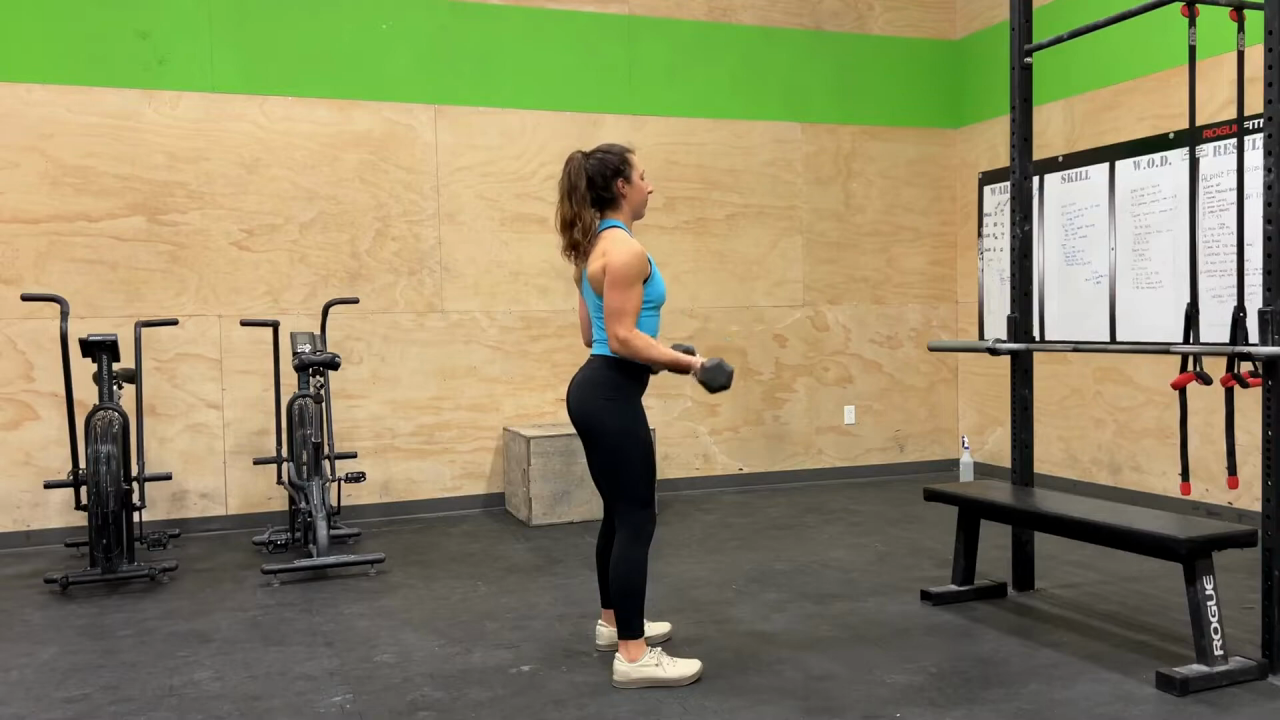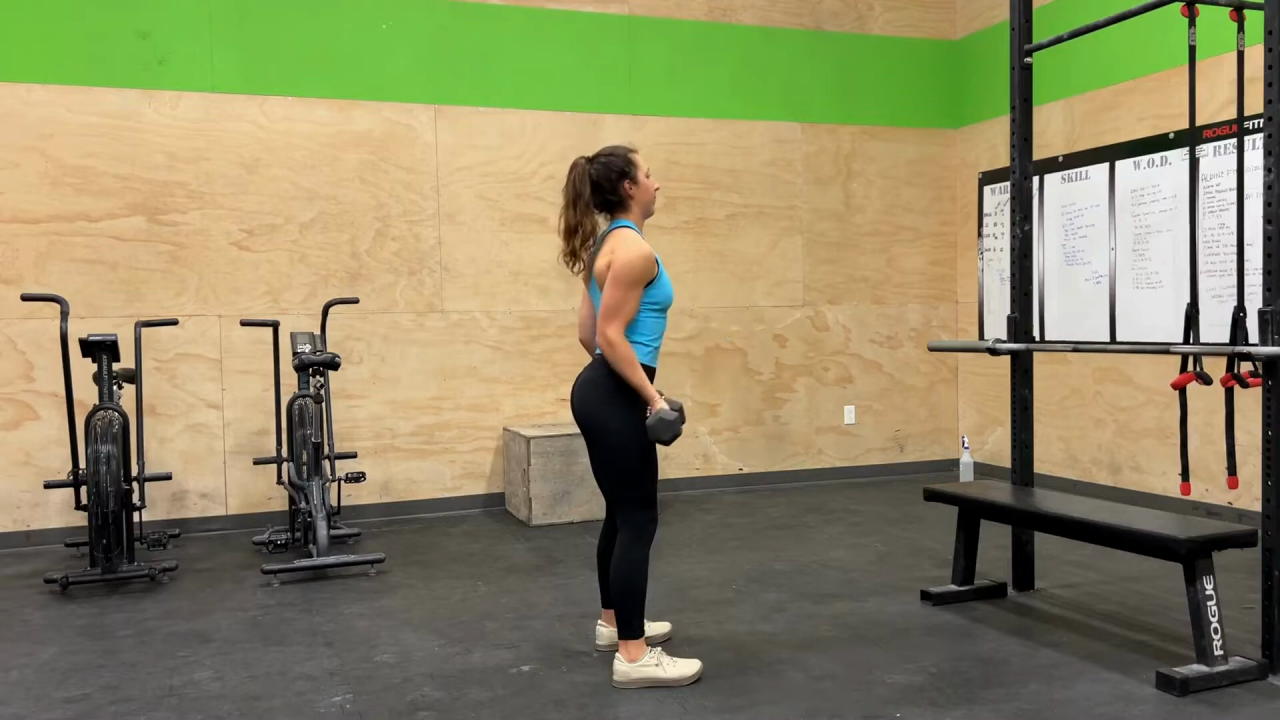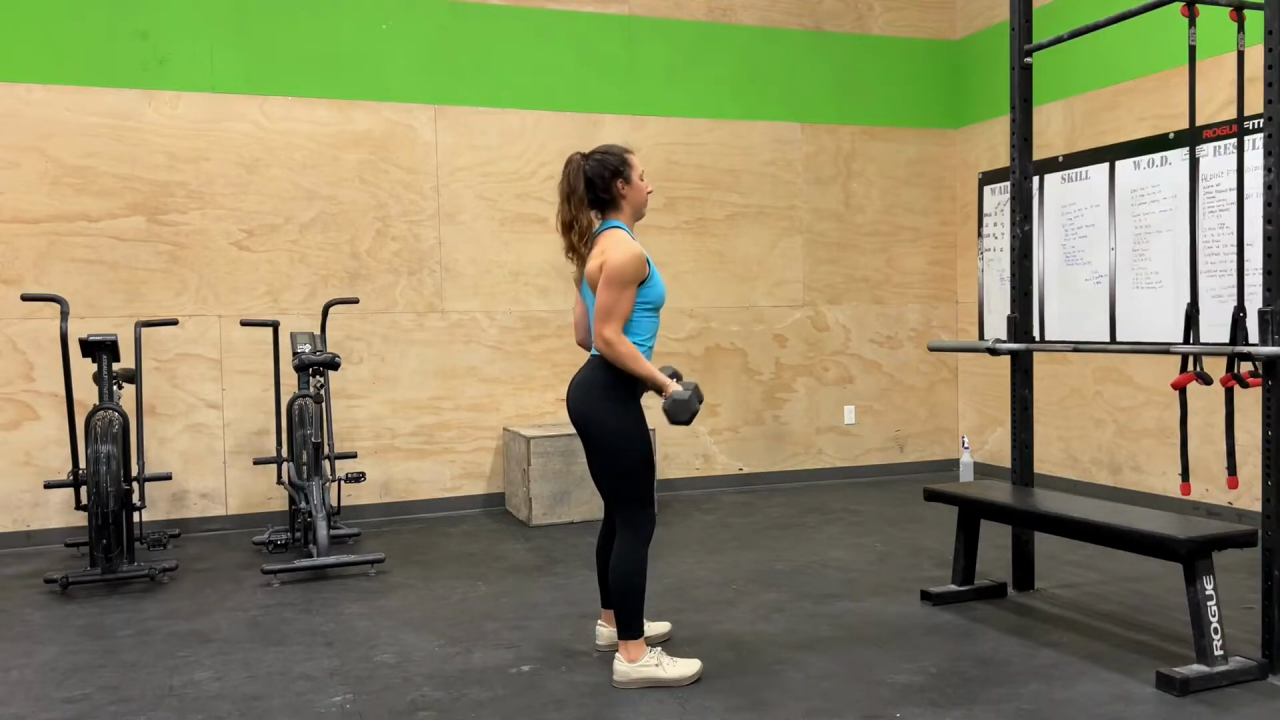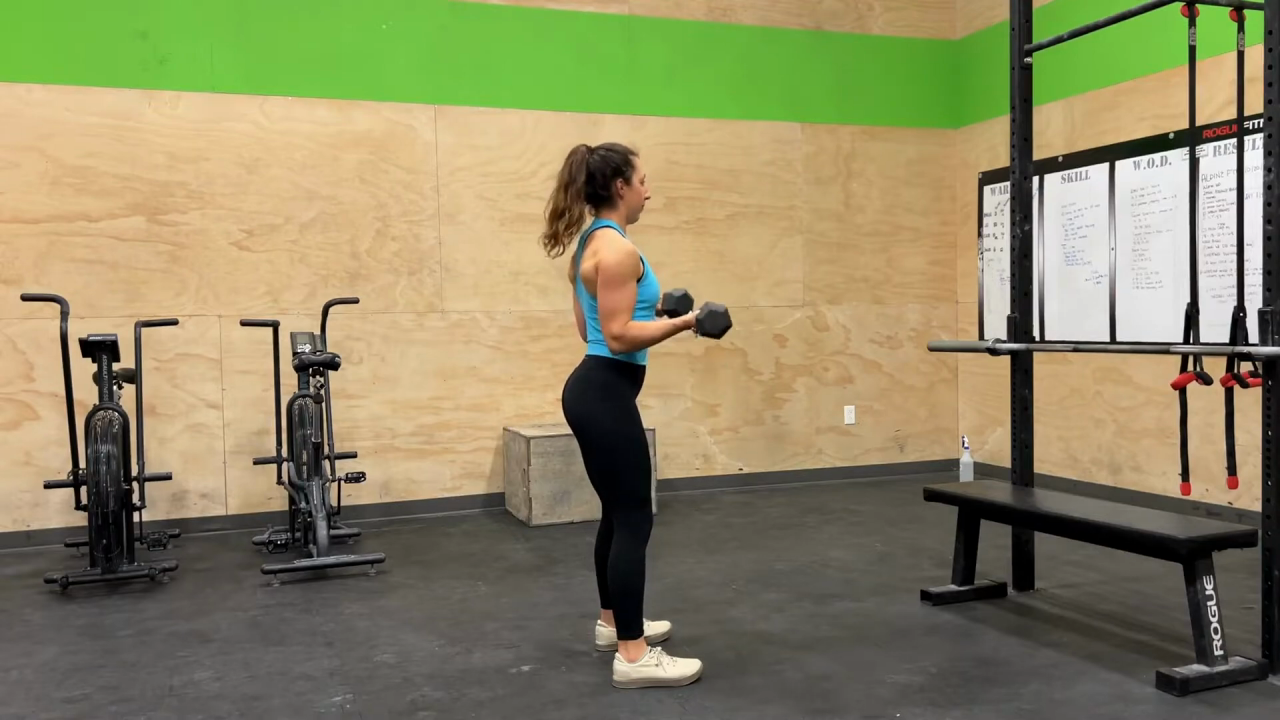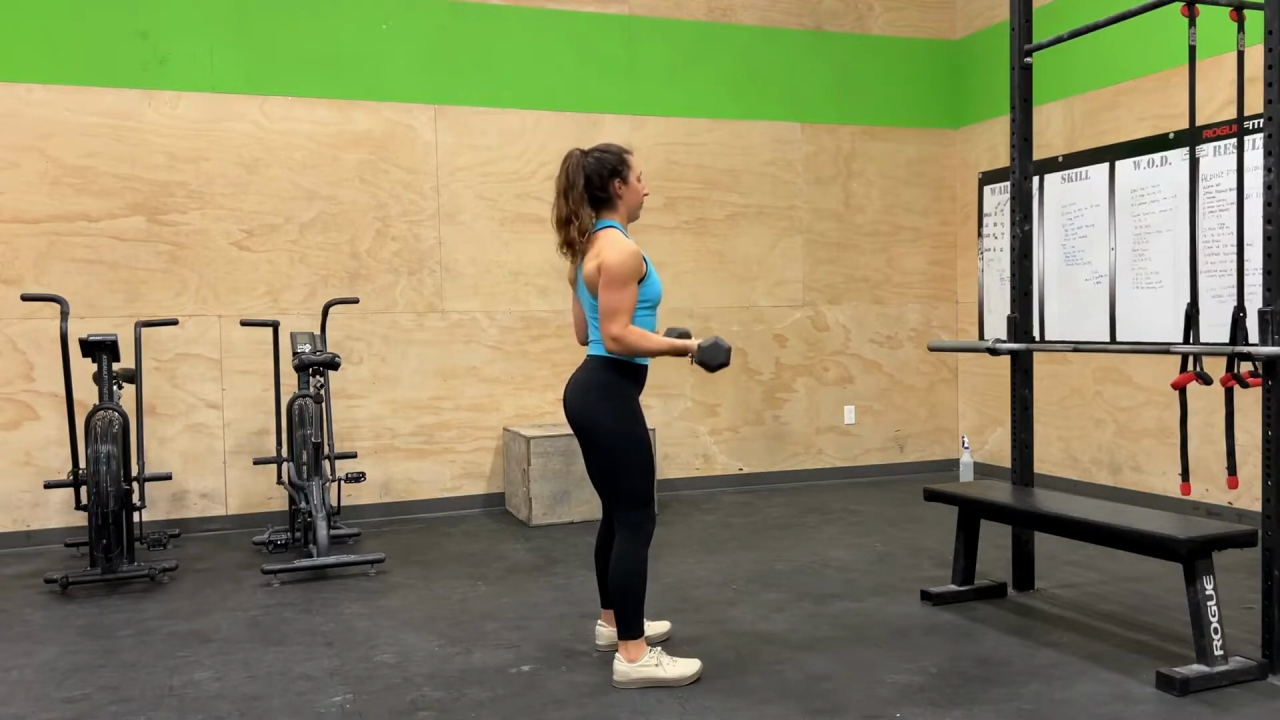
dt=0.3s
person 1, frame 1
left shoulder: (595, 245)
right shoulder: (625, 249)
right elbow: (623, 339)
left wrist: (664, 352)
right wrist: (688, 362)
left hip: (594, 388)
right hip: (612, 395)
left knee: (619, 514)
right knee: (636, 520)
left ankle: (613, 621)
right ankle: (633, 655)
person 1, frame 2
left shoulder: (608, 245)
right shoulder: (634, 249)
right elbow: (611, 335)
right wrist: (651, 395)
left hip: (598, 391)
right hip: (616, 398)
left knee: (621, 514)
right knee: (638, 521)
left ankle: (614, 622)
right ankle: (633, 657)
person 1, frame 3
left shoulder: (600, 245)
right shoulder: (624, 250)
right elbow: (609, 338)
left wrist: (644, 373)
right wrist: (661, 381)
left hip: (595, 391)
right hip: (610, 399)
left knee: (619, 514)
right knee: (636, 521)
left ankle: (612, 621)
right ankle: (633, 656)
person 1, frame 4
left shoulder: (591, 244)
right shoulder: (616, 248)
right elbow: (619, 336)
left wrist: (656, 315)
right wrist: (682, 322)
left hip: (592, 388)
right hip: (607, 394)
left knee: (618, 513)
right knee: (634, 520)
left ankle: (613, 622)
right ankle: (633, 656)
person 1, frame 5
left shoulder: (590, 245)
right shoulder: (619, 248)
right elbow: (617, 337)
left wrist: (657, 335)
right wrist: (683, 345)
left hip: (591, 388)
right hip: (609, 394)
left knee: (617, 514)
right knee: (635, 520)
left ankle: (612, 621)
right ankle: (632, 655)
